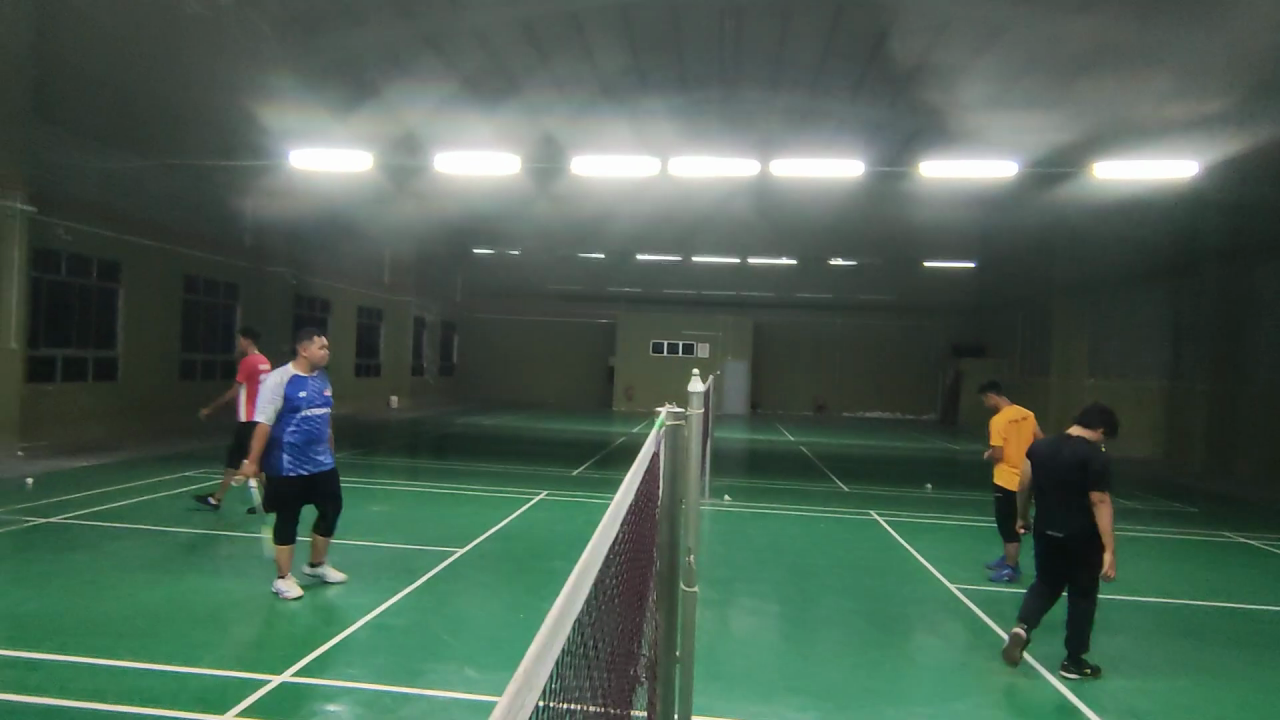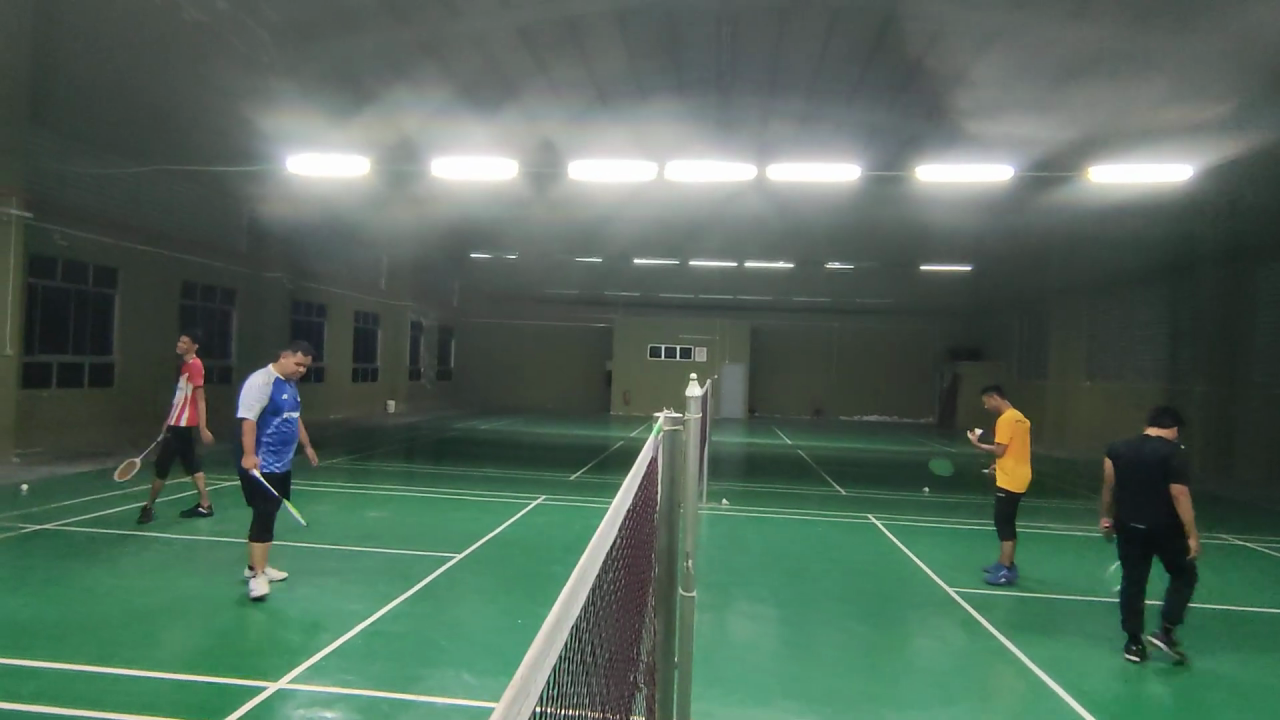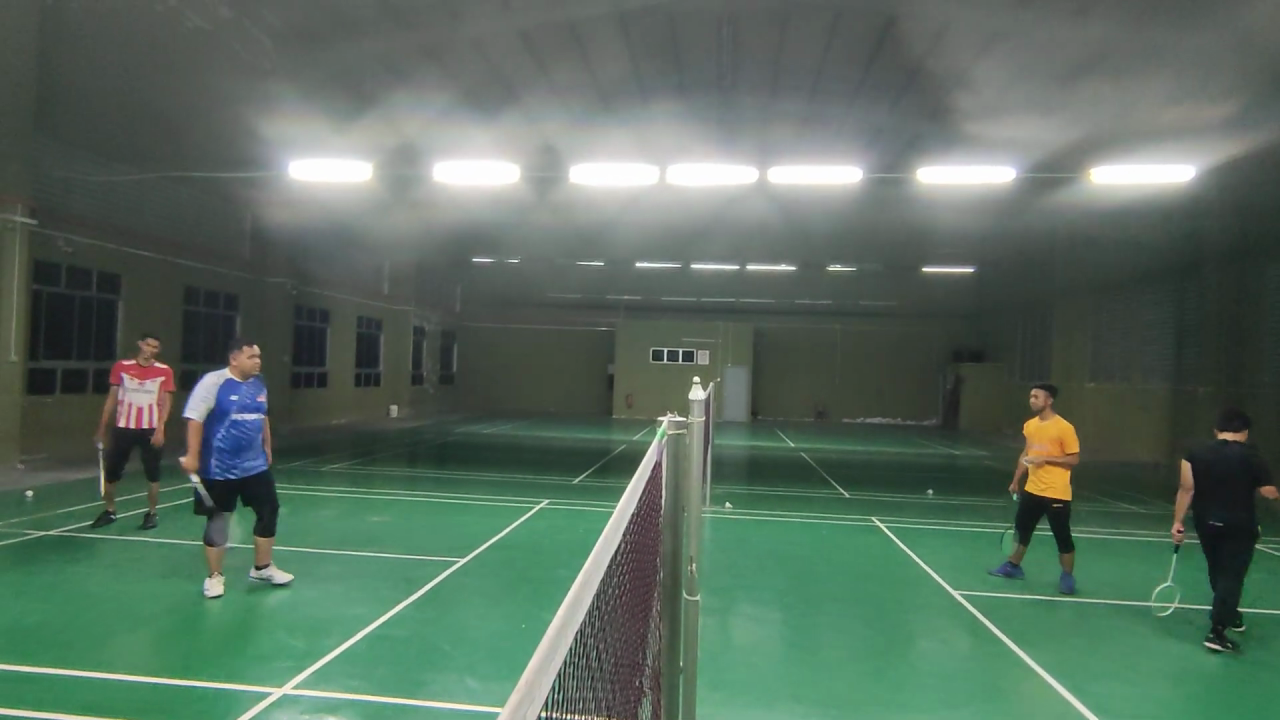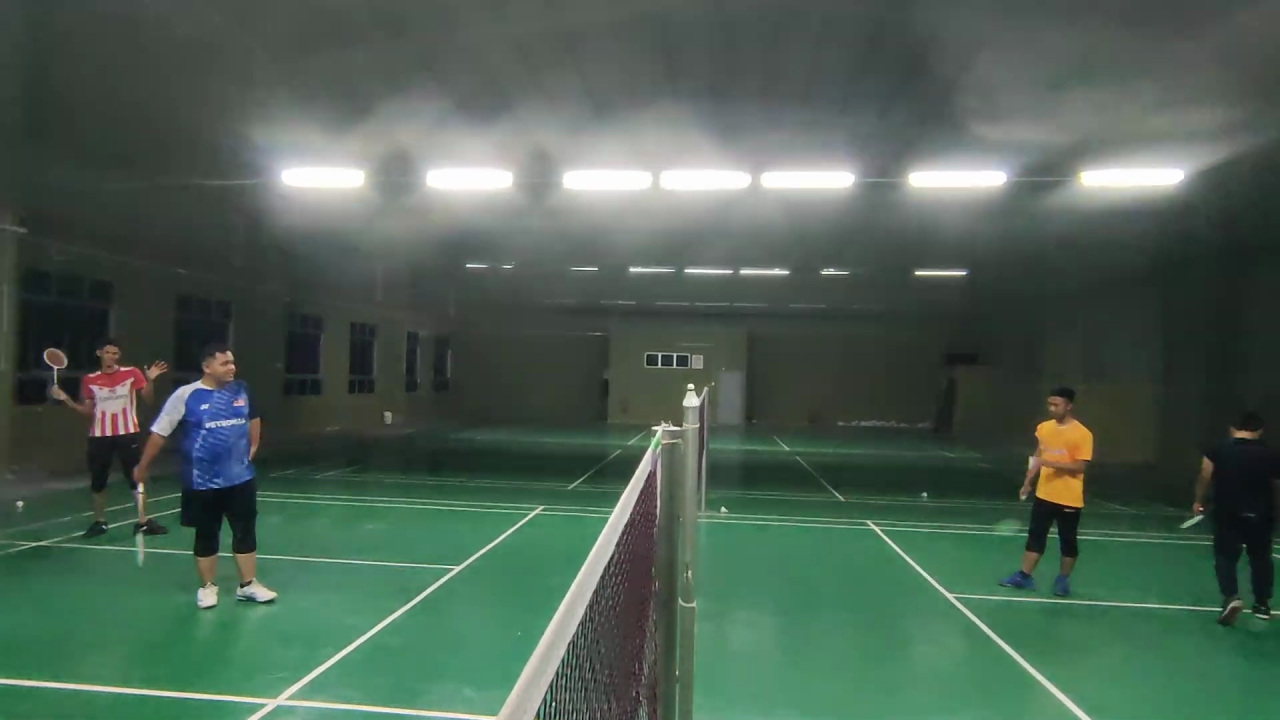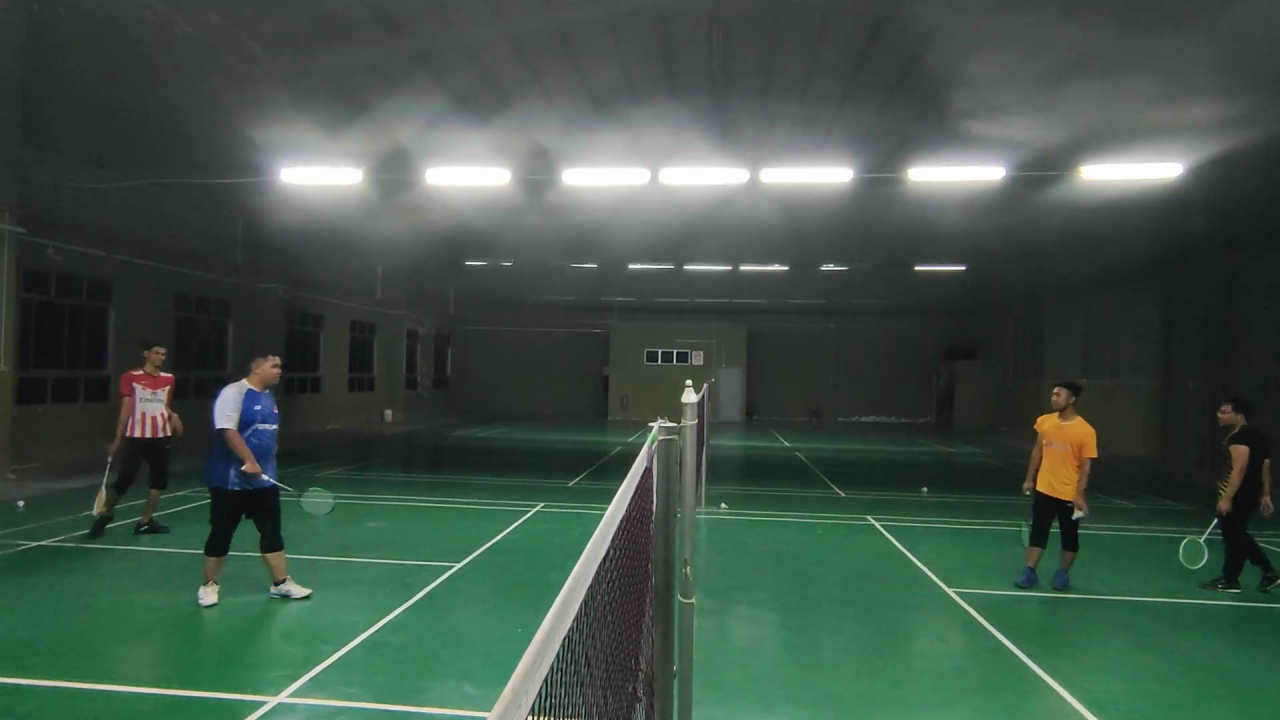
dt=0.7s
person 1, frame 1
left shoulder: (322, 378)
right shoulder: (279, 380)
right elbow: (264, 423)
left wrist: (330, 447)
right wrist: (253, 461)
left hip: (322, 464)
right hip: (288, 467)
left knee: (332, 509)
right knee: (287, 520)
left ankle: (317, 564)
right ankle: (284, 578)
person 1, frame 2
left shoulder: (290, 384)
right shoulder: (261, 381)
right elbow: (248, 419)
left wrist: (307, 445)
right wrist: (249, 454)
left hip: (281, 463)
right hip: (260, 465)
left knee: (268, 515)
right knee: (265, 515)
left ankle: (256, 566)
right ankle: (258, 576)
person 1, frame 3
left shoulder: (257, 384)
right shoulder: (213, 382)
right elbow: (194, 418)
left wrist: (267, 444)
right wrist: (192, 455)
left hip: (255, 466)
right hip: (219, 469)
left knee: (269, 512)
right knee: (218, 521)
left ankle: (263, 567)
right ankle: (214, 576)
person 1, frame 4
left shoulder: (241, 390)
right shoulder: (185, 396)
left elbow: (253, 419)
right elbow: (160, 432)
left wrist: (254, 446)
right wrist: (143, 466)
left hip: (240, 477)
right hip: (203, 481)
left knee: (245, 530)
right knee: (206, 534)
left ankle: (248, 585)
right ankle: (207, 587)
person 1, frame 5
left shoulder: (268, 396)
right shoulder: (234, 393)
right elbow: (227, 430)
right wrist: (249, 461)
left hip: (262, 479)
right hip: (231, 479)
left knee: (272, 530)
right knee: (222, 532)
left ankle: (281, 583)
right ankle: (209, 584)
person 2, frame 1
left shoulder: (1040, 448)
right shoulder: (1095, 456)
left elbow: (1025, 488)
right elbow: (1100, 503)
left wrist: (1022, 517)
right wrist: (1109, 550)
left hip: (1046, 533)
right hip: (1082, 538)
left knee: (1045, 585)
right knee: (1083, 596)
left ankle: (1022, 628)
right ankle: (1073, 660)
person 2, frame 2
left shoulder: (1118, 449)
right shoulder: (1173, 453)
left elbow: (1108, 487)
right elbow: (1180, 495)
left wrist: (1106, 517)
right wrist: (1192, 536)
left hip: (1128, 526)
right hip: (1164, 529)
left knee: (1132, 582)
right knee: (1184, 577)
left ankle: (1134, 642)
right ankle: (1165, 632)
person 2, frame 3
left shoulder: (1196, 455)
right shoulder: (1251, 457)
left elbow: (1186, 490)
left wrist: (1178, 522)
left hip: (1207, 524)
right hip: (1240, 526)
left knee: (1217, 571)
right knee: (1231, 577)
left ankle: (1229, 616)
right ankle: (1216, 633)
person 2, frame 4
left shoulder: (1217, 451)
left elbow: (1204, 480)
left wrist: (1199, 502)
left hip: (1227, 514)
right hip: (1261, 515)
left knee: (1226, 558)
right knee: (1261, 558)
left ankle: (1231, 597)
right ankle: (1262, 604)
person 2, frame 5
left shoulder: (1239, 437)
right shoulder: (1255, 435)
left elbow: (1239, 470)
right elbow: (1264, 469)
left wrist: (1227, 499)
left hip: (1236, 496)
right hip: (1248, 495)
left knee: (1232, 537)
right knee: (1239, 535)
left ankle: (1230, 580)
person 3, frame 1
left shoulder: (998, 420)
right shoulder: (1027, 415)
left elbow: (997, 455)
right elbow: (1040, 441)
left wrist: (988, 456)
left hip: (1006, 480)
right hip: (1021, 478)
left knee: (1007, 524)
right knee: (1008, 522)
left ankle: (1011, 569)
right ankle: (1009, 559)
person 3, frame 2
left shoulder: (1005, 420)
right shoulder: (1021, 419)
left elbow: (999, 451)
left wrist: (977, 443)
right wrist: (1000, 465)
left hip: (1009, 481)
right hip: (1018, 480)
left knee: (1003, 524)
right knee: (1007, 523)
left ankle: (1006, 571)
right ankle: (1007, 564)
person 3, frame 3
left shoulder: (1064, 428)
right shoulder: (1030, 426)
left elbow: (1074, 459)
left wrist: (1044, 459)
right wrist: (1016, 480)
left hip: (1057, 493)
right hip: (1032, 490)
left knee: (1062, 536)
right knee: (1022, 528)
left ankle: (1067, 577)
right ankle: (1013, 566)
person 3, frame 4
left shoulder: (1082, 434)
right shoulder: (1044, 428)
left elbow: (1080, 466)
left wrist: (1051, 463)
right wrist: (1027, 482)
left hip: (1069, 500)
right hip: (1043, 495)
left knee: (1068, 541)
right knee: (1035, 536)
left ankle: (1063, 579)
right ankle: (1024, 576)
person 3, frame 5
left shoulder: (1085, 431)
right shoulder: (1044, 422)
left elbow: (1086, 466)
left wrist: (1080, 496)
right wrist: (1029, 478)
left hip: (1070, 496)
right hip: (1044, 490)
left knee: (1069, 536)
right knee: (1037, 532)
left ankle: (1062, 574)
right ankle: (1029, 572)
person 4, frame 1
left shoulder: (247, 361)
right shoulder: (264, 362)
left elbow: (234, 392)
left wrist: (210, 408)
left hip: (248, 419)
right hip: (256, 418)
right knee: (234, 457)
right ankle: (216, 498)
person 4, frame 2
left shoulder: (193, 365)
right shoulder: (187, 365)
left elbow: (200, 399)
left wrist: (203, 428)
right wrist: (168, 422)
left hip: (181, 425)
right hip: (178, 423)
left knee: (161, 465)
right knee: (191, 464)
left ankle: (149, 507)
right ankle: (205, 505)
person 4, frame 3
left shoulder: (164, 371)
right shoulder: (121, 367)
left elbow: (167, 402)
right elbow: (112, 398)
left wrist: (160, 428)
right wrist: (102, 428)
left hip: (150, 428)
right hip: (123, 427)
left knee: (153, 472)
right knee: (112, 470)
left ankle: (151, 513)
right ankle: (109, 511)
person 4, frame 4
left shoulder: (132, 373)
right shoulder: (89, 380)
left elbow: (148, 399)
right elbow: (88, 410)
left wrist: (149, 380)
right wrist: (66, 399)
left hip: (128, 434)
right hip: (99, 436)
left knee: (136, 477)
right knee: (97, 481)
left ankle: (143, 522)
right ankle: (99, 522)
person 4, frame 5
left shoulder: (169, 379)
right shoulder: (131, 378)
right elbow: (125, 409)
left wrist: (173, 416)
right wrist: (117, 440)
left hip: (162, 436)
right hip: (137, 436)
left knee: (160, 480)
right knee: (124, 479)
left ankle: (146, 521)
right ankle: (104, 517)
